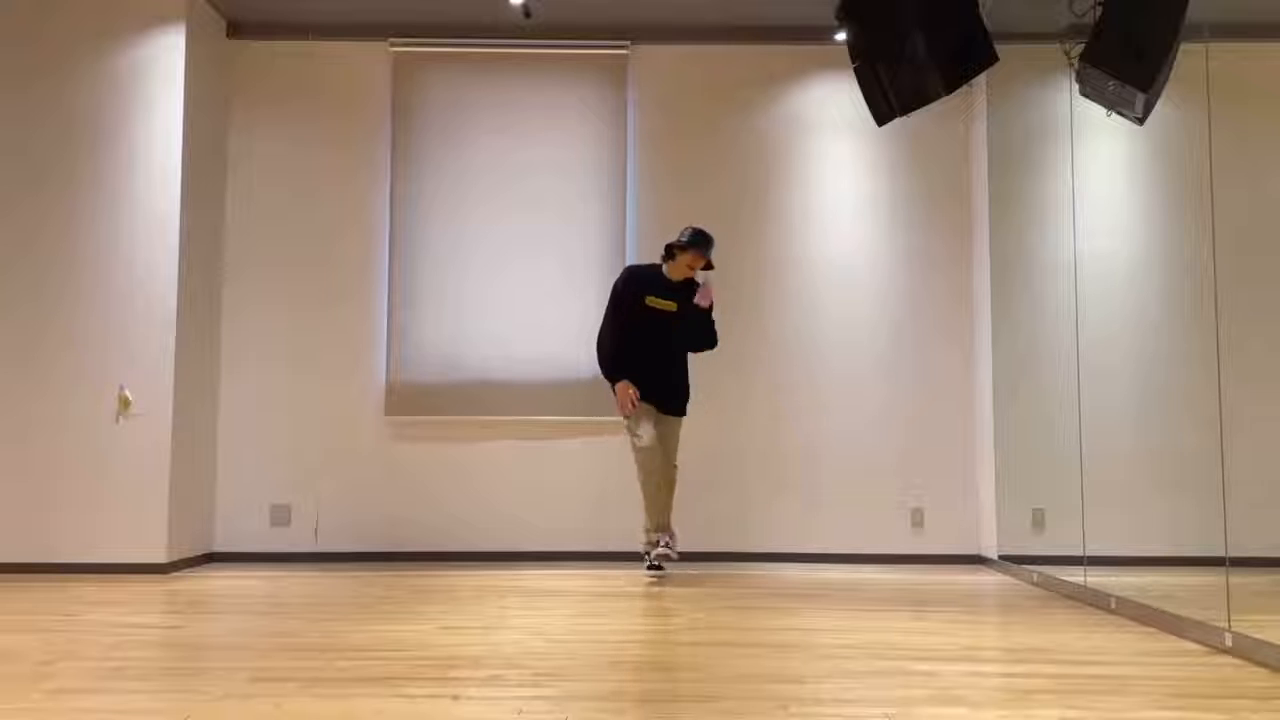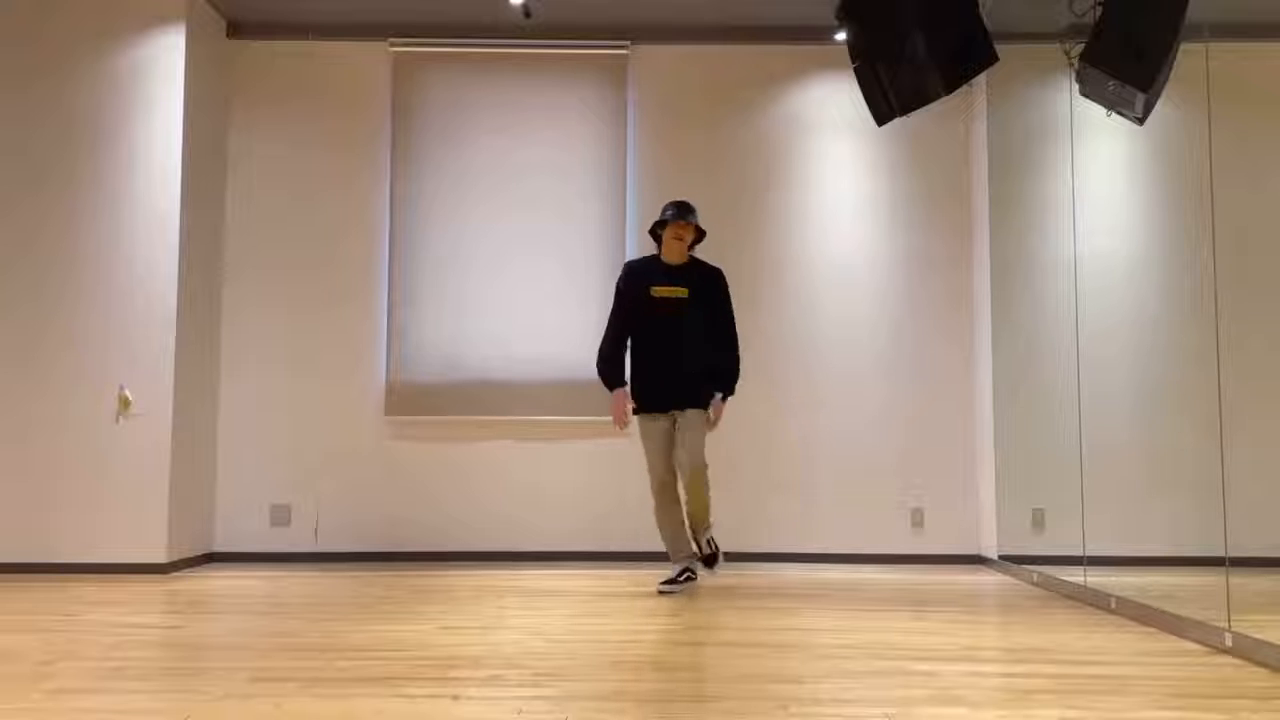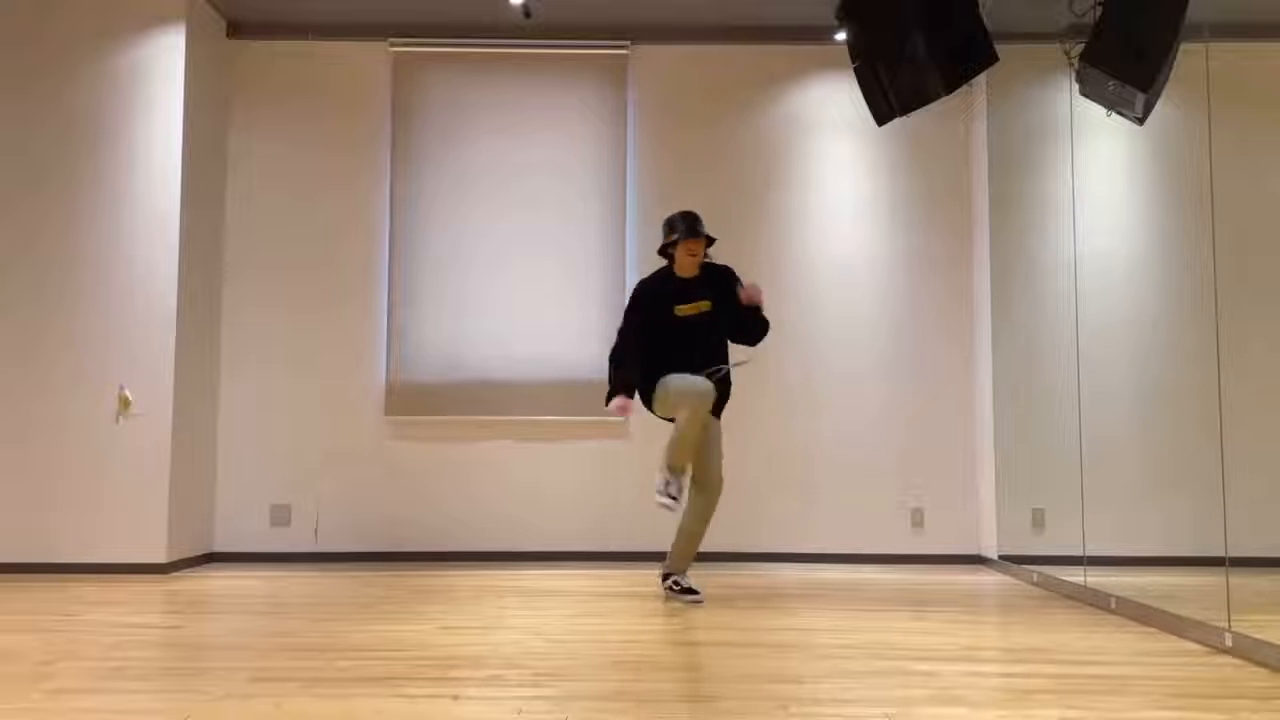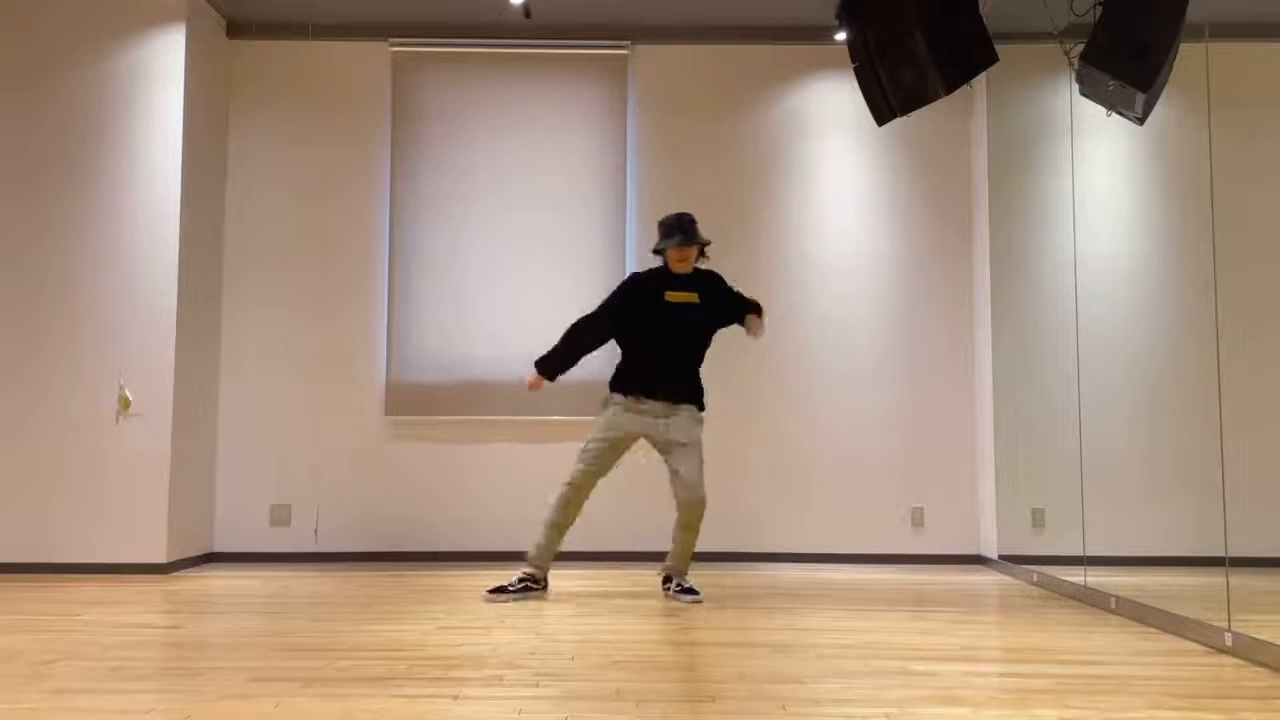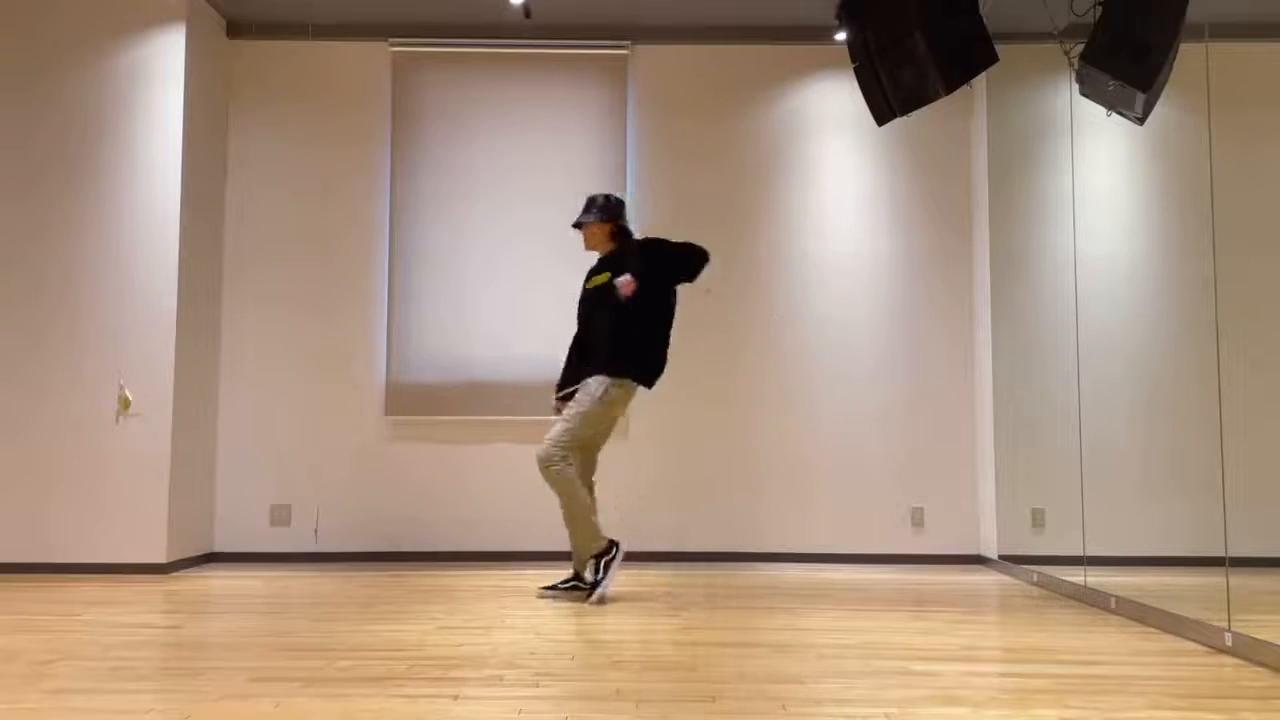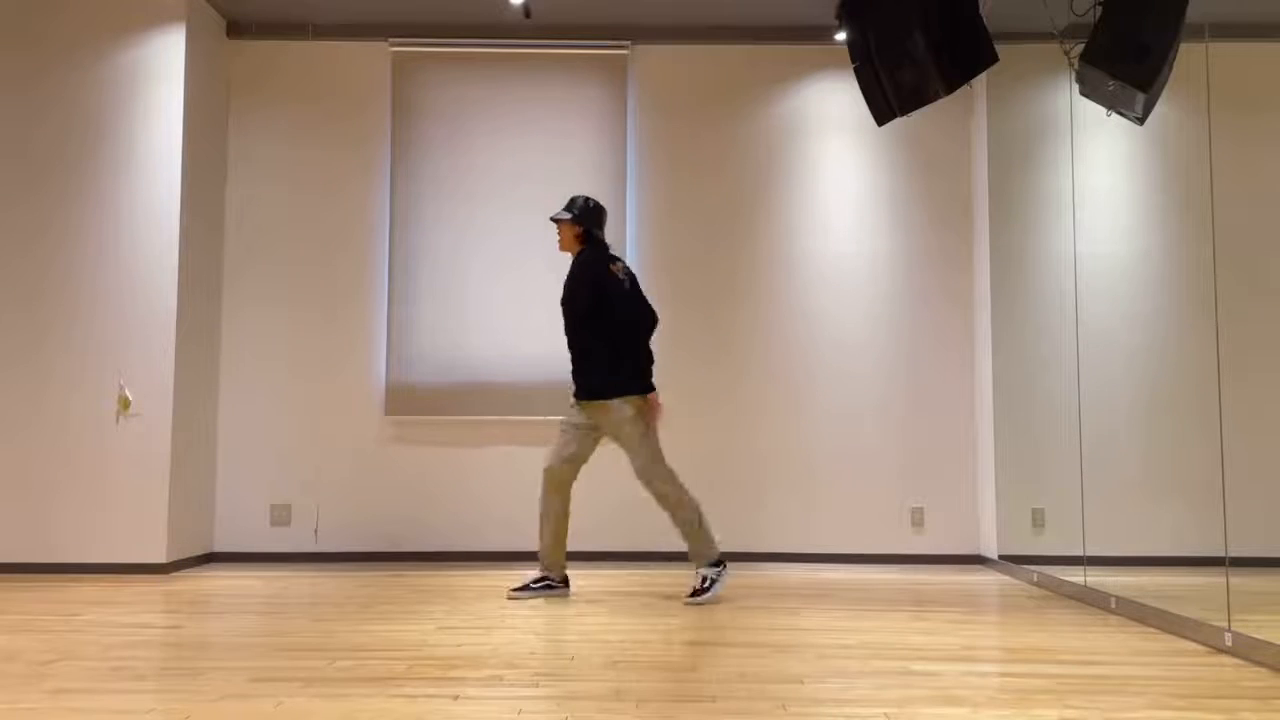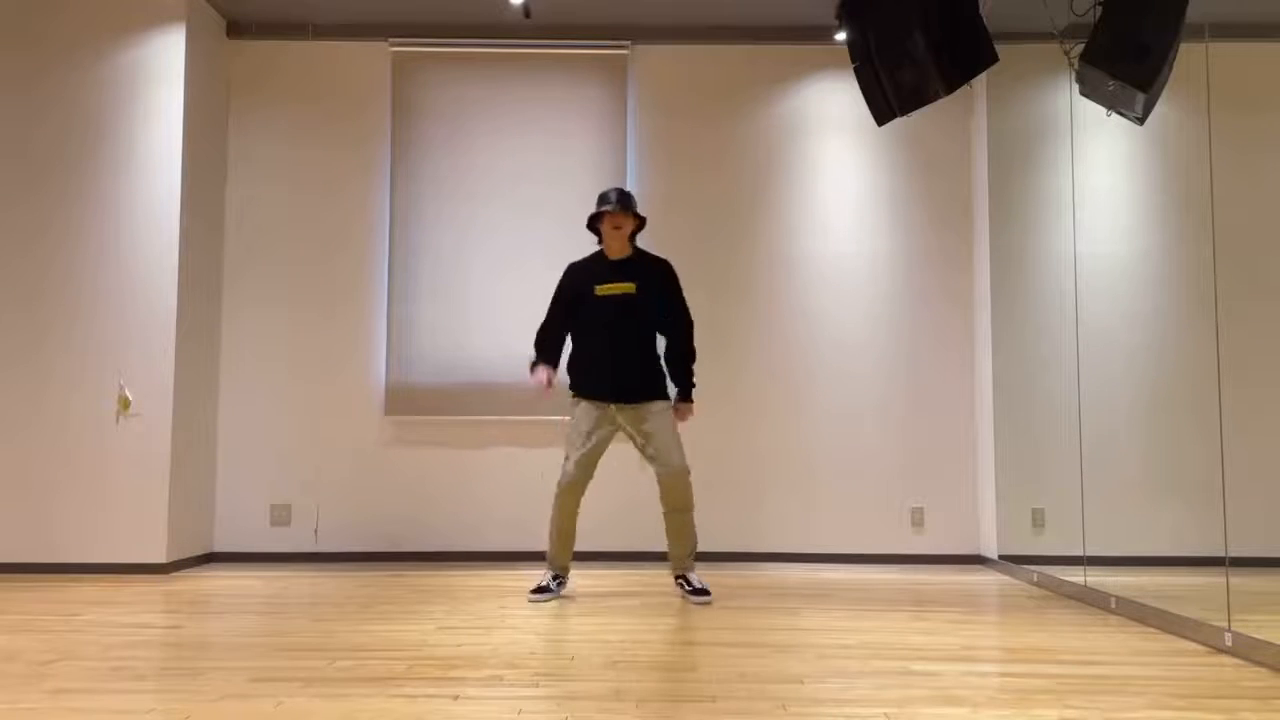
dt=0.5s
person 1, frame 1
left shoulder: (697, 294)
right shoulder: (634, 279)
left elbow: (702, 344)
right elbow: (609, 334)
left wrist: (703, 313)
right wrist: (617, 378)
left hip: (672, 394)
right hip: (635, 388)
left knee: (667, 468)
right knee: (647, 446)
left ankle: (656, 542)
right ankle: (660, 535)
person 1, frame 2
left shoulder: (711, 279)
right shoulder: (635, 274)
left elbow: (725, 339)
right elbow: (616, 334)
left wrist: (723, 393)
right wrist: (616, 386)
left hip: (694, 393)
right hip: (649, 394)
left knee: (692, 468)
right knee: (661, 480)
left ankle: (701, 532)
right ankle: (684, 564)
person 1, frame 3
left shoulder: (723, 280)
right shoulder: (651, 291)
left elbow: (750, 334)
right elbow: (627, 347)
left wrist: (752, 307)
right wrist: (620, 392)
left hip: (708, 399)
right hip: (664, 387)
left knee: (710, 486)
right knee: (699, 390)
left ankle: (675, 573)
right ankle: (672, 472)
person 1, frame 4
left shoulder: (711, 287)
right shoulder: (644, 285)
left elbow: (739, 307)
right elbow: (594, 325)
left wrist: (752, 314)
right wrist: (546, 368)
left hip: (681, 409)
right hip: (628, 402)
left knee: (693, 497)
right knee: (578, 480)
left ankle: (676, 575)
right ankle: (534, 574)
person 1, frame 5
left shoulder: (642, 255)
right shoulder: (594, 275)
left elbow: (695, 259)
left wrist: (641, 278)
right wrist: (563, 391)
left hip: (618, 378)
right hip: (593, 379)
left knee: (551, 455)
right knee: (576, 471)
left ankle: (602, 549)
right ankle: (584, 573)
person 1, frame 6
left shoulder: (600, 268)
right shoulder: (590, 268)
left elbow: (636, 321)
right elbow: (644, 318)
left wrist: (643, 382)
left hip: (622, 394)
right hip: (590, 395)
left knee: (655, 475)
right knee: (556, 474)
left ankle: (709, 562)
right ankle: (552, 573)
person 1, frame 7
left shoulder: (657, 271)
right shoulder: (580, 274)
left elbow: (680, 333)
right elbow: (554, 326)
left wrist: (684, 390)
right wrist: (544, 363)
left hip: (648, 398)
right hip: (592, 398)
left knee: (676, 477)
right knee: (571, 481)
left ankle: (684, 571)
right ankle: (556, 572)
